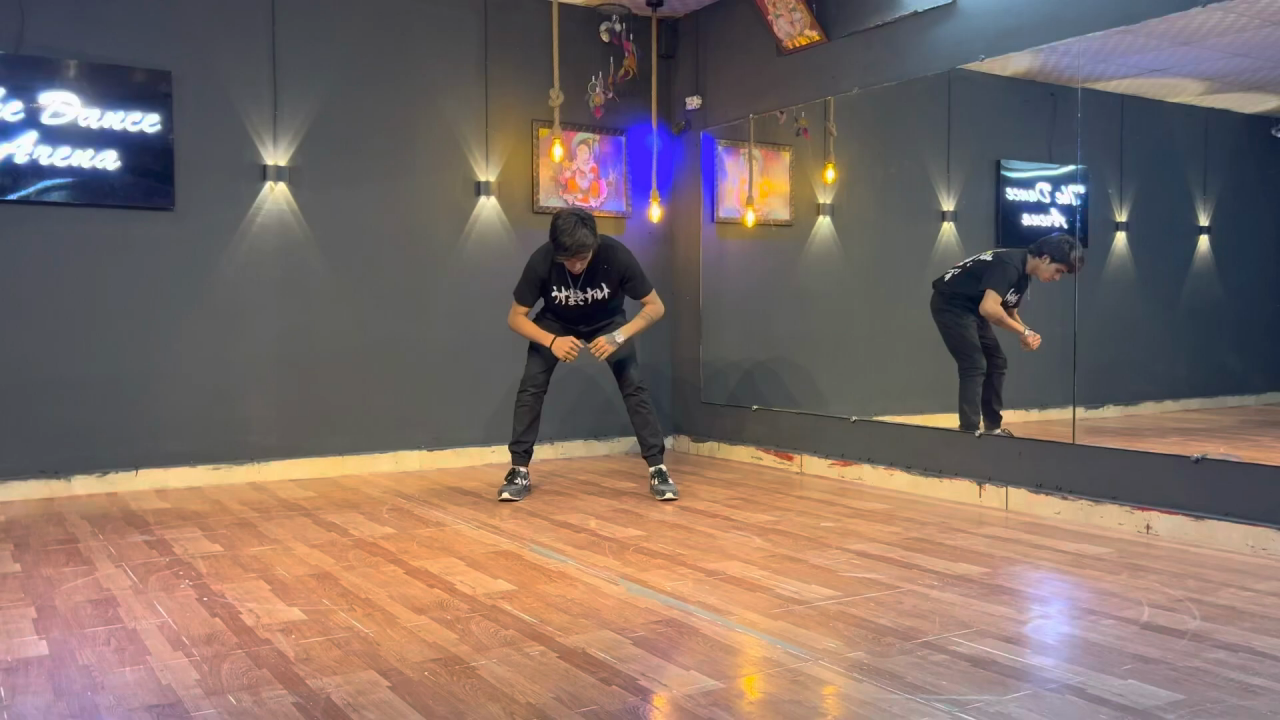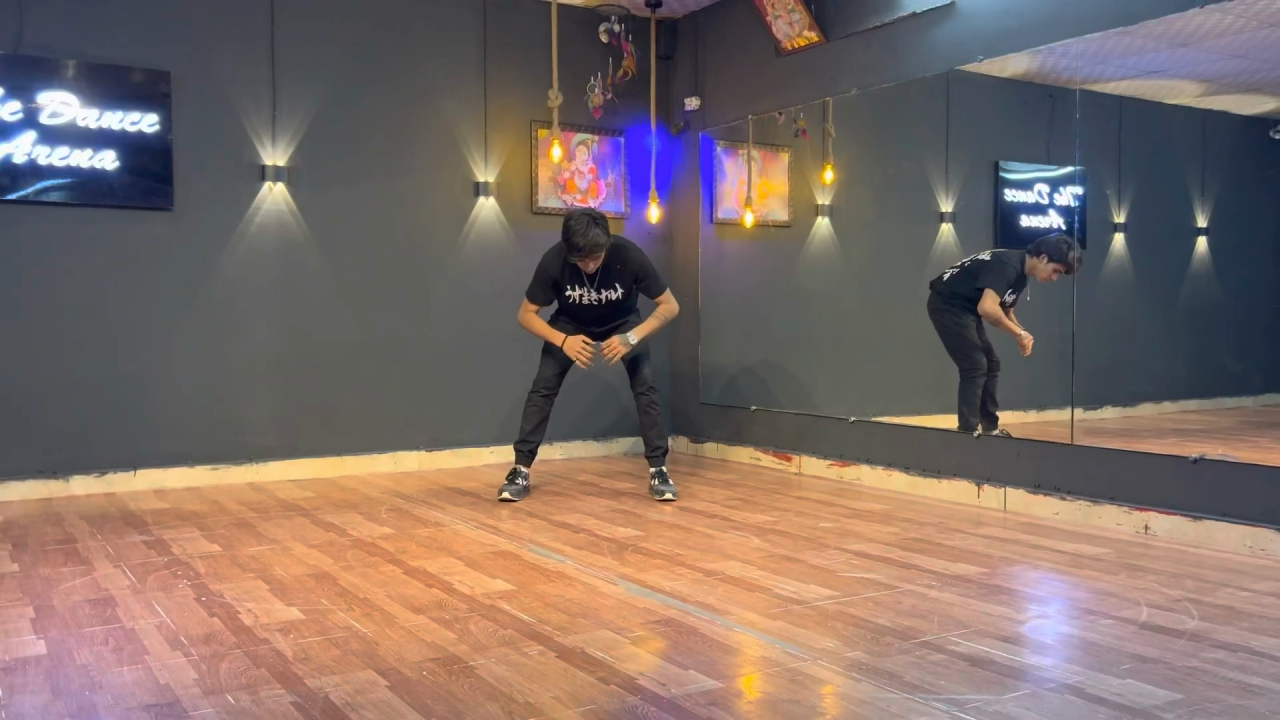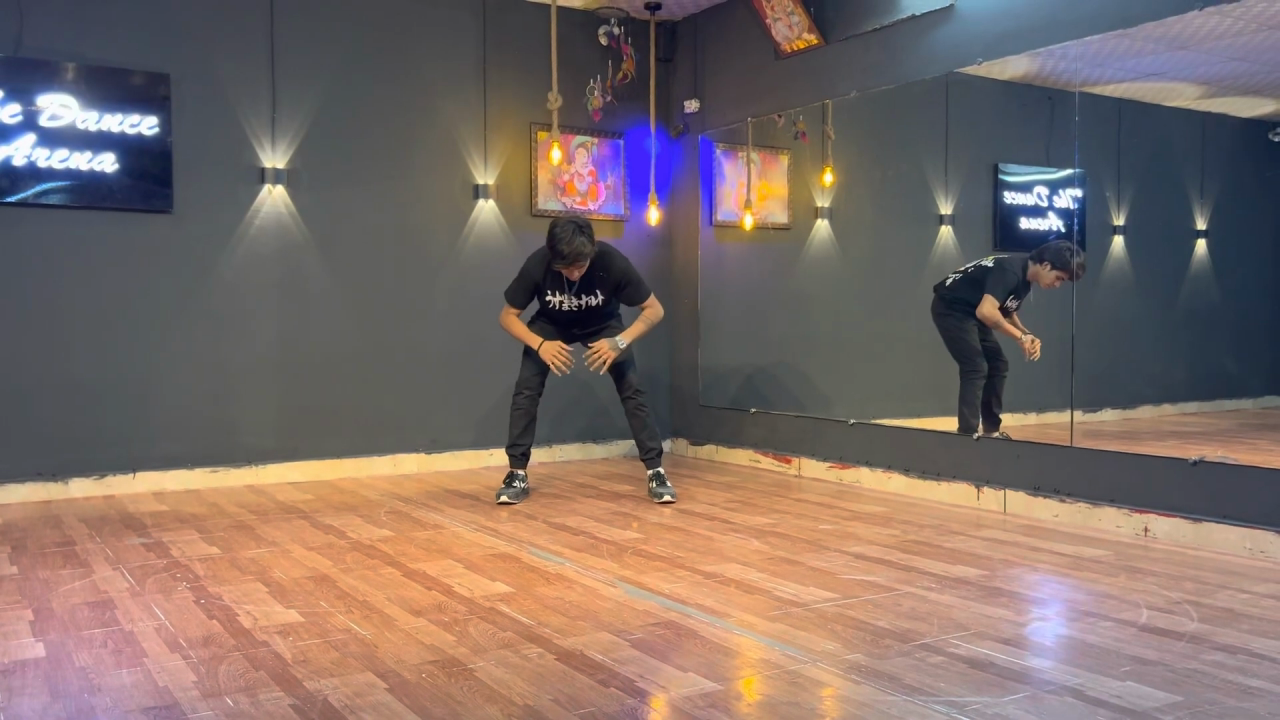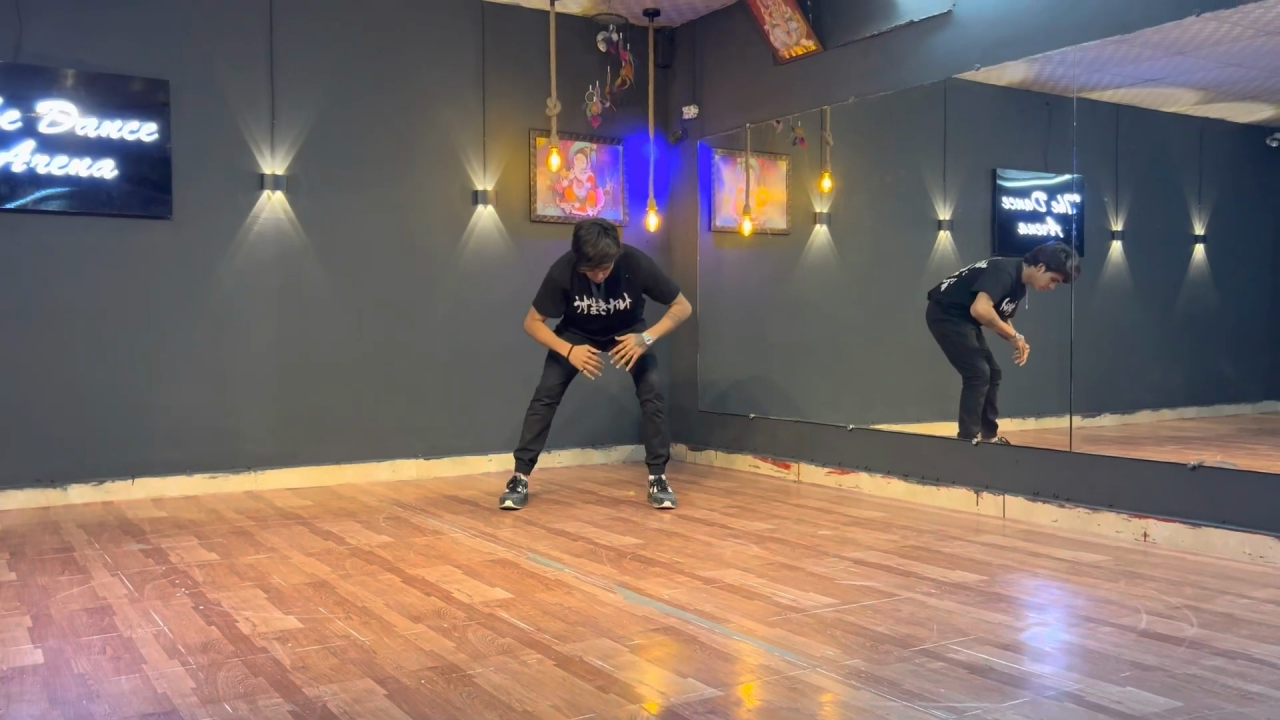
dt=0.4s
person 1, frame 1
left shoulder: (616, 255)
right shoulder: (541, 261)
left elbow: (655, 306)
right elbow: (516, 317)
left wrist: (619, 336)
right wrist: (551, 341)
left hip: (608, 322)
right hip: (556, 324)
left knee: (634, 387)
right knee: (531, 387)
left ankle: (657, 469)
right ankle: (519, 470)
person 1, frame 2
left shoulder: (629, 255)
right shoulder: (554, 260)
left elbow: (669, 306)
right elbow: (526, 313)
left wrist: (632, 338)
right wrist: (563, 341)
left hip: (622, 323)
right hip: (570, 324)
left knee: (645, 387)
right knee: (543, 387)
left ankle: (658, 469)
right ankle: (521, 469)
person 1, frame 3
left shoulder: (613, 262)
right shoulder: (537, 265)
left elbow: (654, 310)
right elbow: (508, 315)
left wrist: (621, 341)
right wrist: (539, 345)
left hip: (604, 326)
right hip: (551, 326)
left knee: (631, 390)
right knee: (526, 389)
left ankle: (655, 471)
right ankle: (517, 473)
person 1, frame 4
left shoulder: (637, 264)
right shoulder: (562, 271)
left elbow: (682, 307)
right elbow: (533, 322)
left wrist: (647, 338)
right wrist: (568, 350)
left hip: (628, 332)
right hip: (576, 334)
left knee: (652, 394)
right knee: (545, 395)
left ankle: (658, 478)
right ankle: (521, 477)
person 2, frame 1
left shoulder: (1023, 275)
right shoulder: (1009, 265)
left elbow: (1009, 312)
right elbow: (988, 308)
left wrist: (1027, 334)
right wrist: (1023, 331)
left hip: (970, 308)
right hip: (950, 305)
left knee: (996, 363)
right knee: (975, 366)
left ankle: (993, 427)
right ankle: (969, 431)
person 2, frame 2
left shoulder: (1021, 273)
right shoulder: (1008, 265)
left elbow: (1004, 311)
right elbow: (986, 307)
left wrist: (1022, 334)
right wrist: (1019, 333)
left hip: (965, 308)
right hip: (947, 304)
left knee: (990, 365)
right knee: (975, 367)
left ankle: (990, 428)
right ankle: (968, 432)
person 2, frame 3
left shoulder: (1025, 279)
right shoulder: (1010, 271)
left elbow: (1007, 313)
right elbow: (985, 311)
left wrist: (1027, 336)
right wrist: (1020, 336)
left hip: (969, 312)
right hip: (950, 309)
left knee: (998, 365)
right knee: (976, 368)
left ankle: (991, 430)
right ankle: (968, 434)
person 2, frame 4
left shoulder: (1020, 285)
right shoulder: (1004, 272)
left elbow: (1002, 319)
right elbow: (980, 309)
left wrist: (1019, 342)
right wrist: (1015, 336)
left hip: (964, 319)
right hip: (946, 314)
left knee: (992, 373)
right knee: (978, 374)
left ankle: (989, 436)
right ankle: (967, 439)
